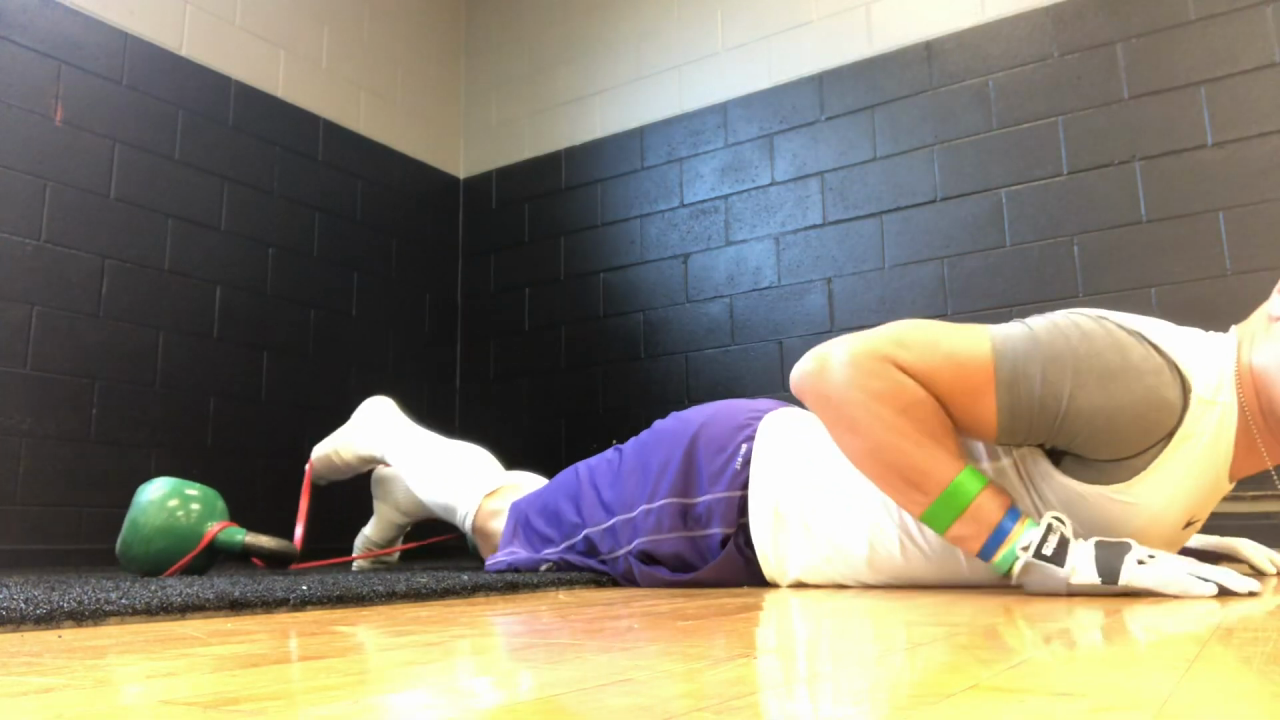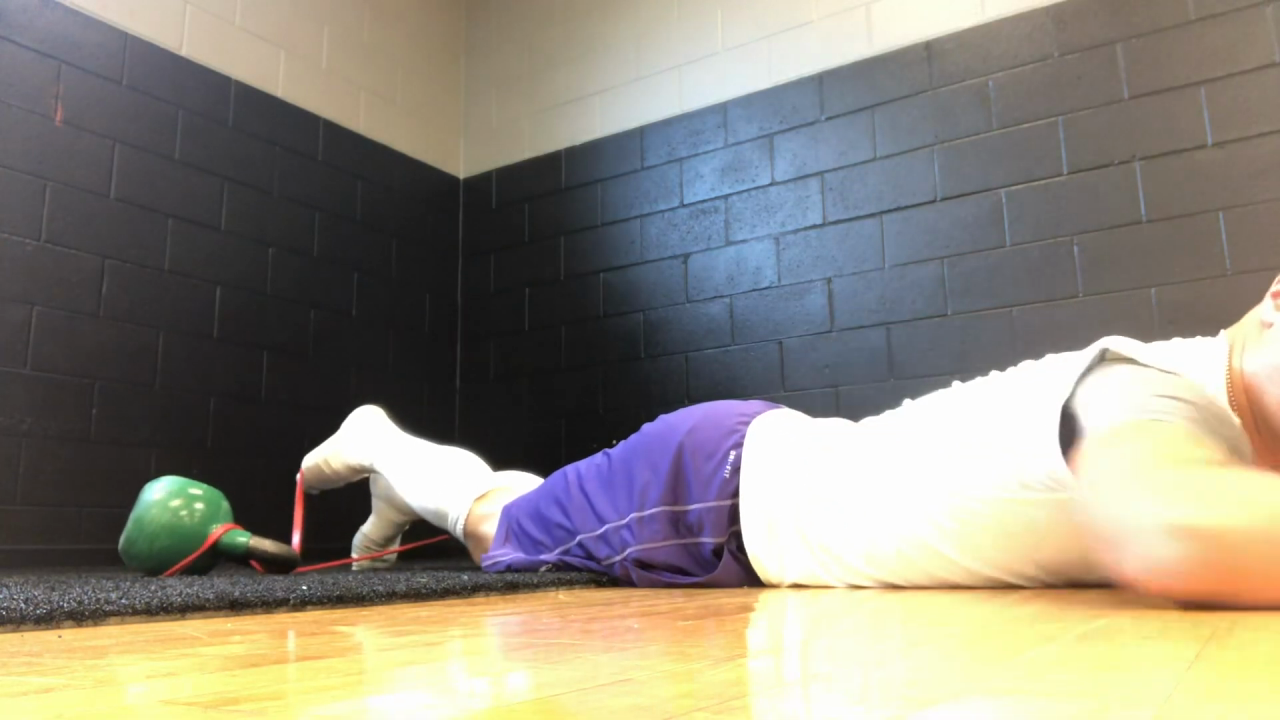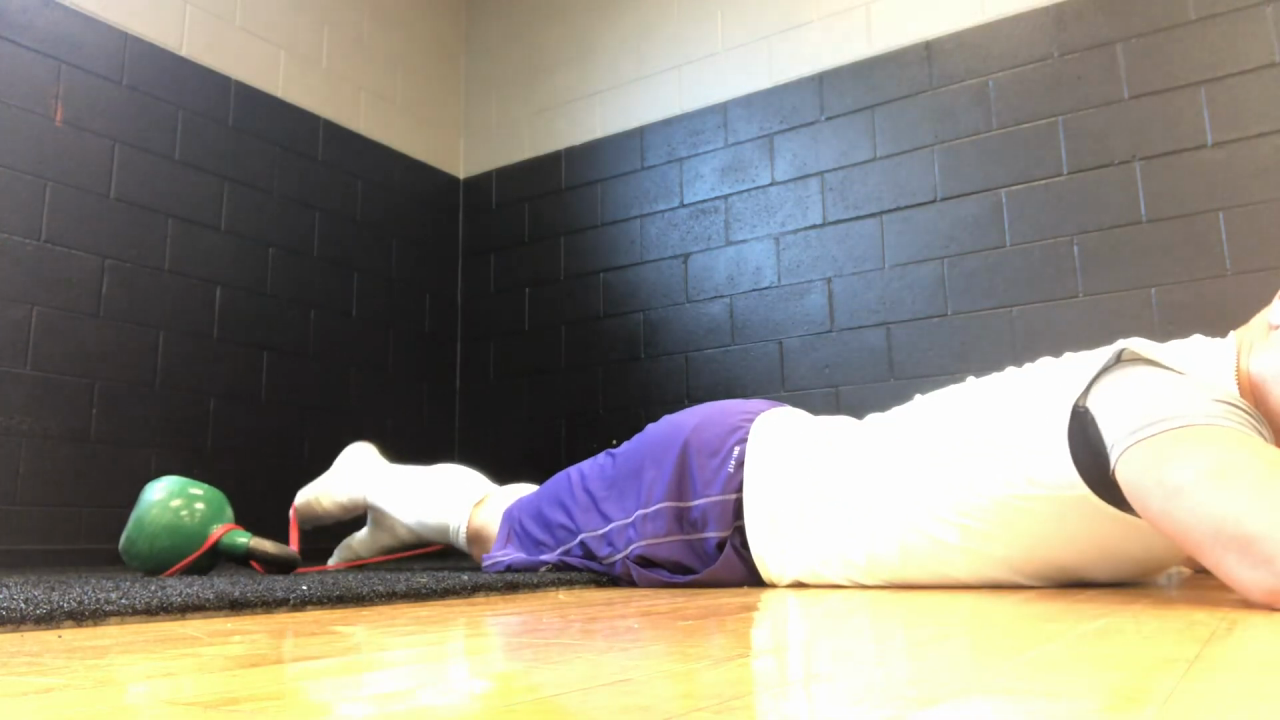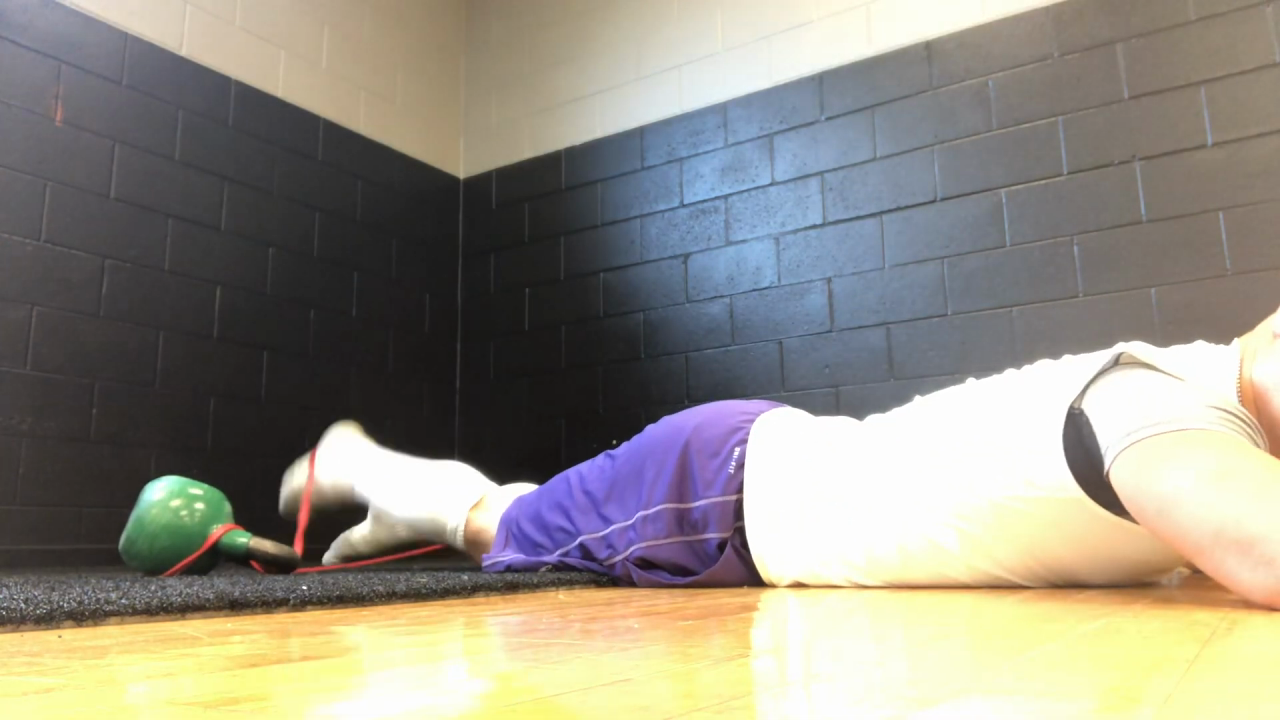
dt=0.5s
person 1, frame 1
right shoulder: (1140, 378)
right elbow: (838, 369)
left wrist: (1159, 537)
right wrist: (1026, 546)
left hip: (772, 476)
right hip: (721, 497)
left knee: (535, 518)
right knee: (514, 531)
left ankle: (414, 488)
right ankle: (391, 436)
person 1, frame 2
left shoulder: (1192, 395)
right shoulder: (1165, 395)
right elbow: (1173, 544)
left hip: (770, 469)
right hip: (714, 491)
left knee: (525, 512)
right knee: (502, 529)
left ankle: (402, 486)
right ankle: (380, 442)
person 1, frame 3
right shoulder: (1169, 392)
left hip: (771, 472)
right hip: (722, 487)
right knee: (503, 528)
left ankle: (404, 511)
right ankle: (374, 479)
person 1, frame 4
right shoulder: (1167, 396)
left hip: (769, 475)
right hip: (716, 490)
left knee: (520, 525)
right knee: (498, 530)
left ankle: (405, 514)
right ankle: (358, 464)
